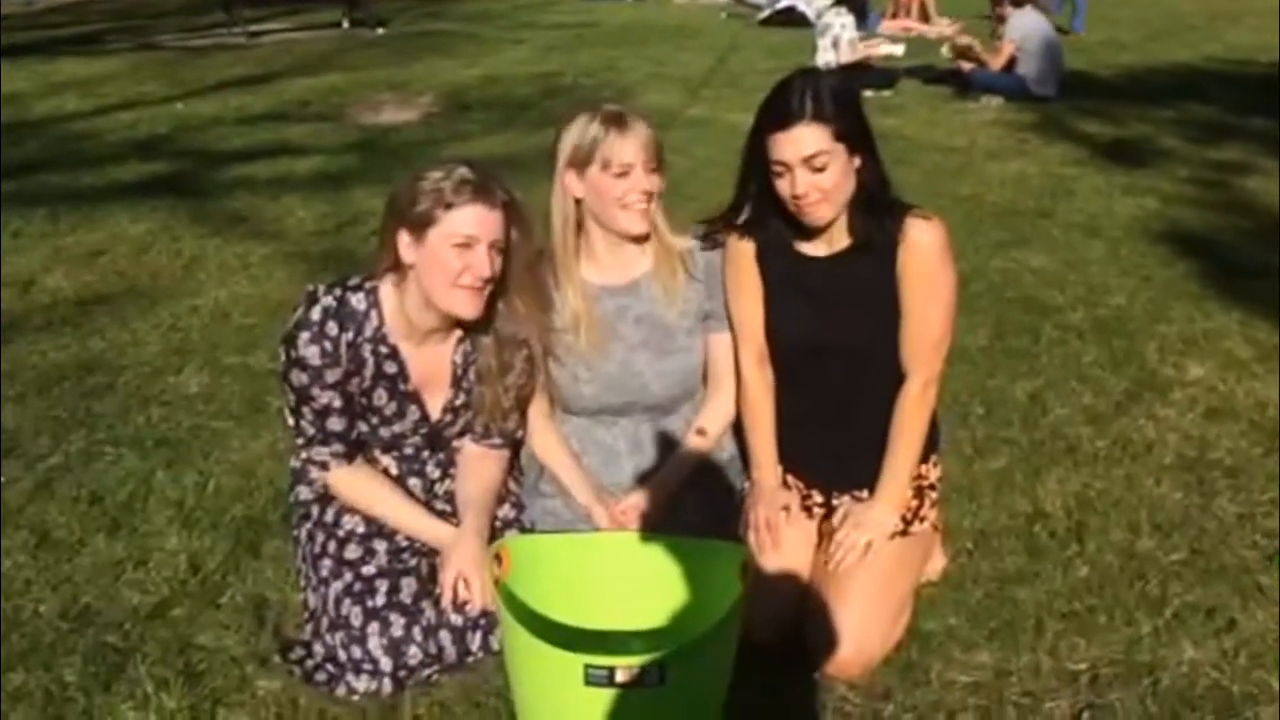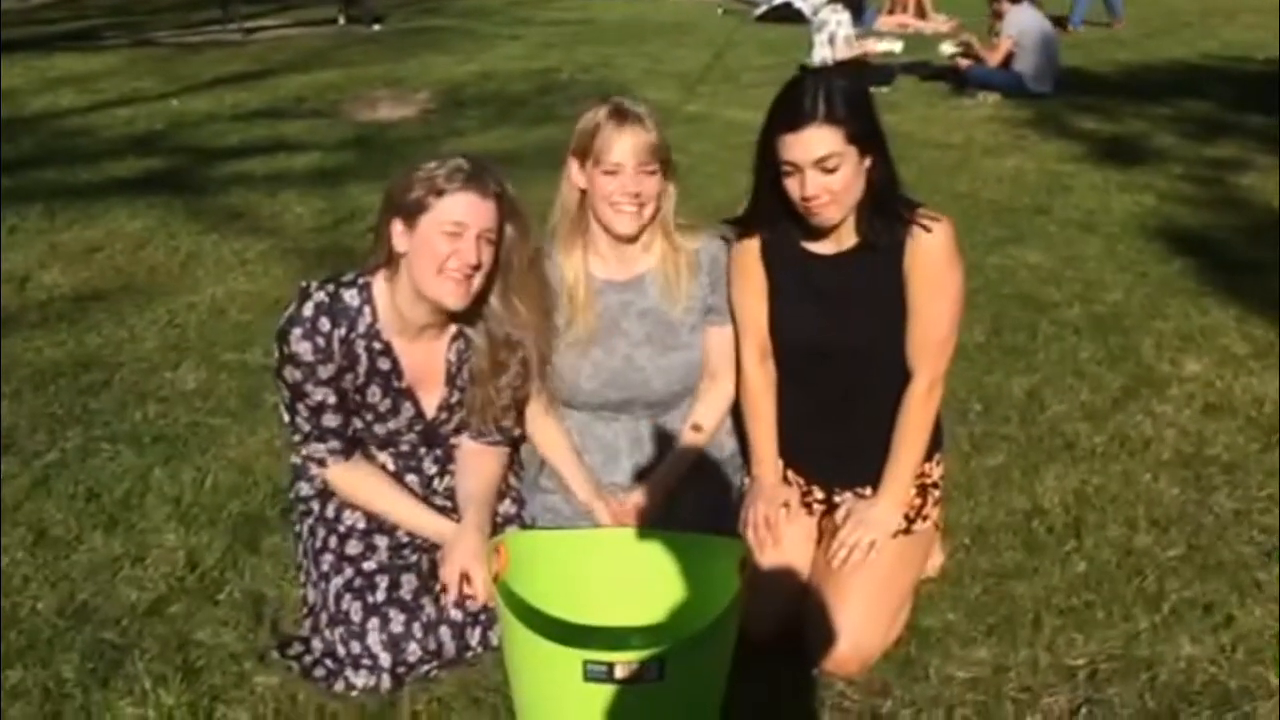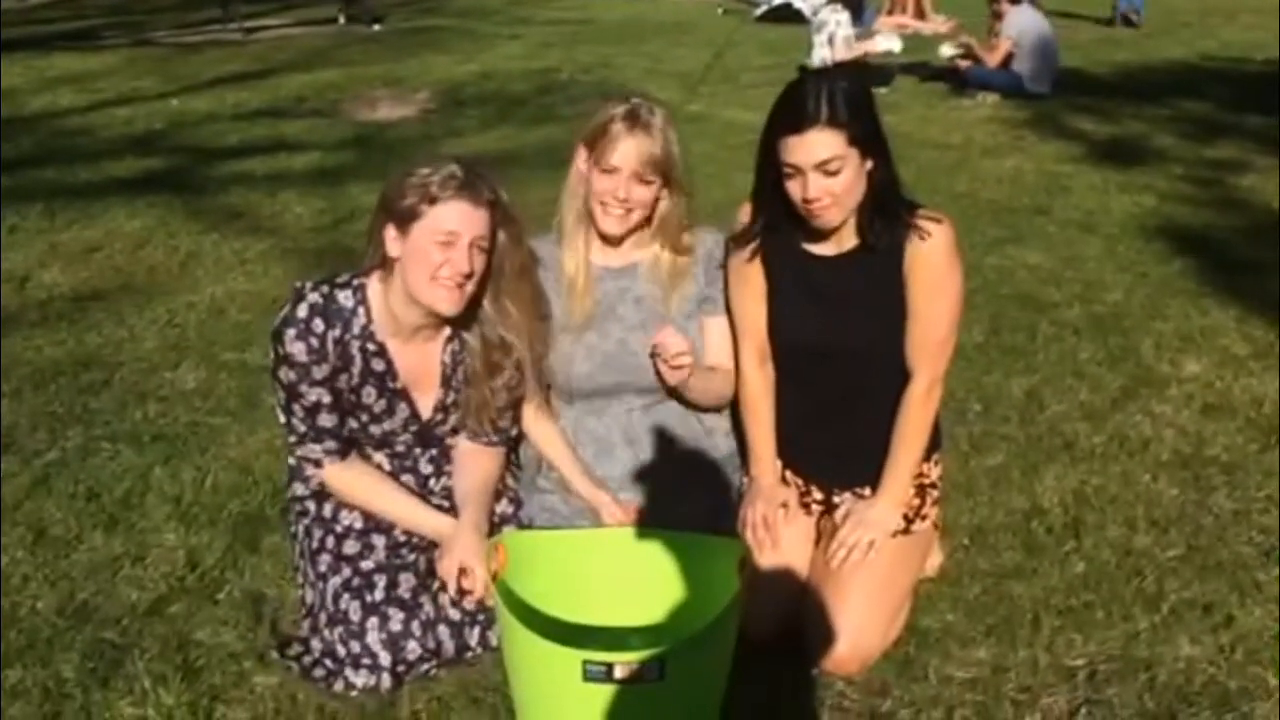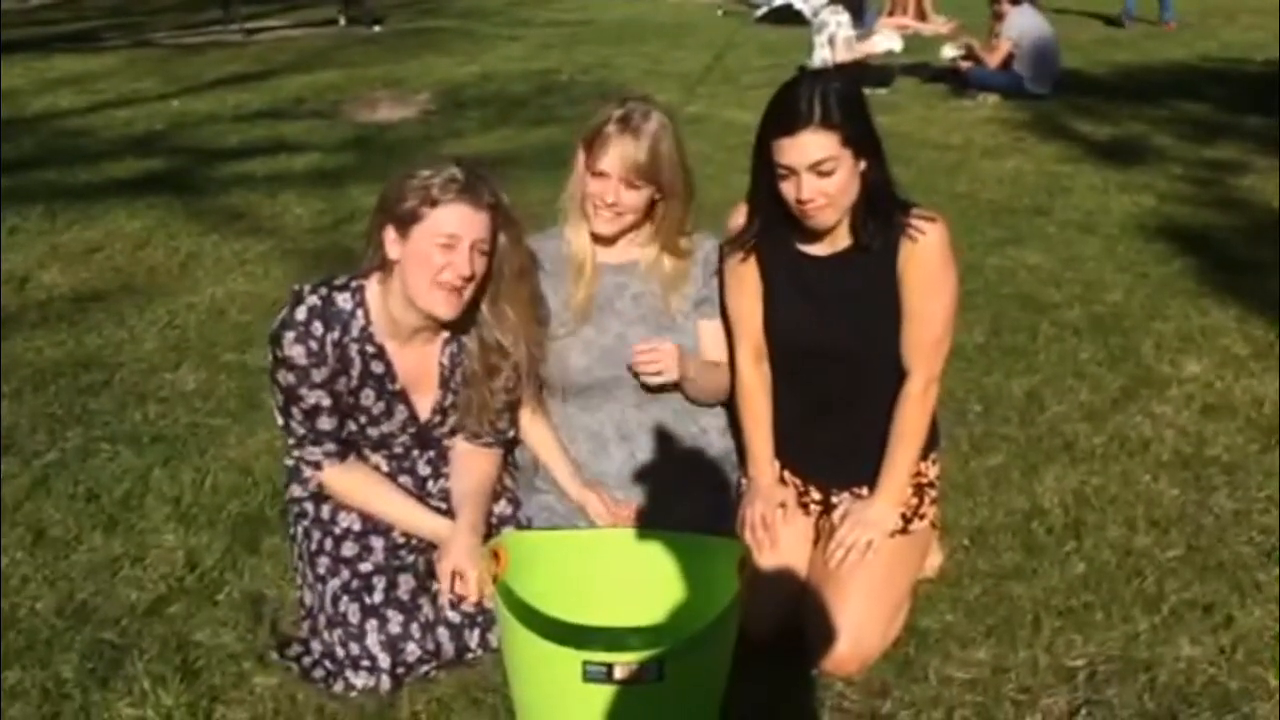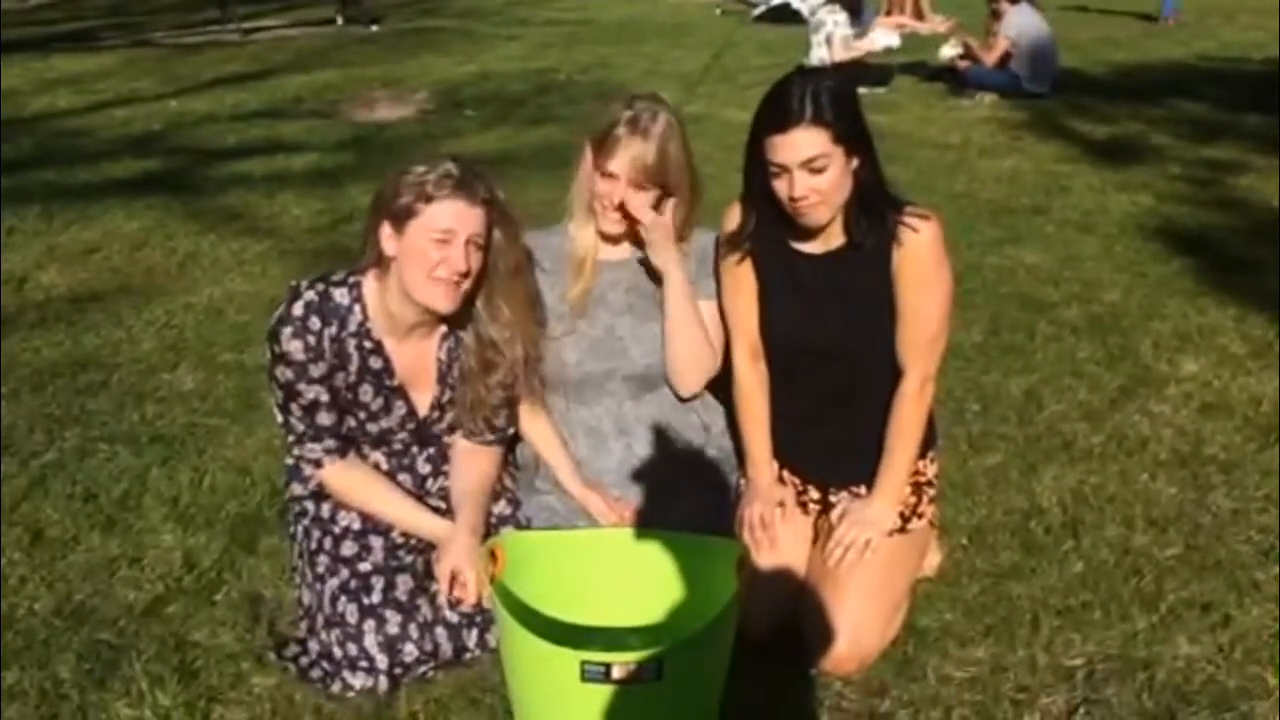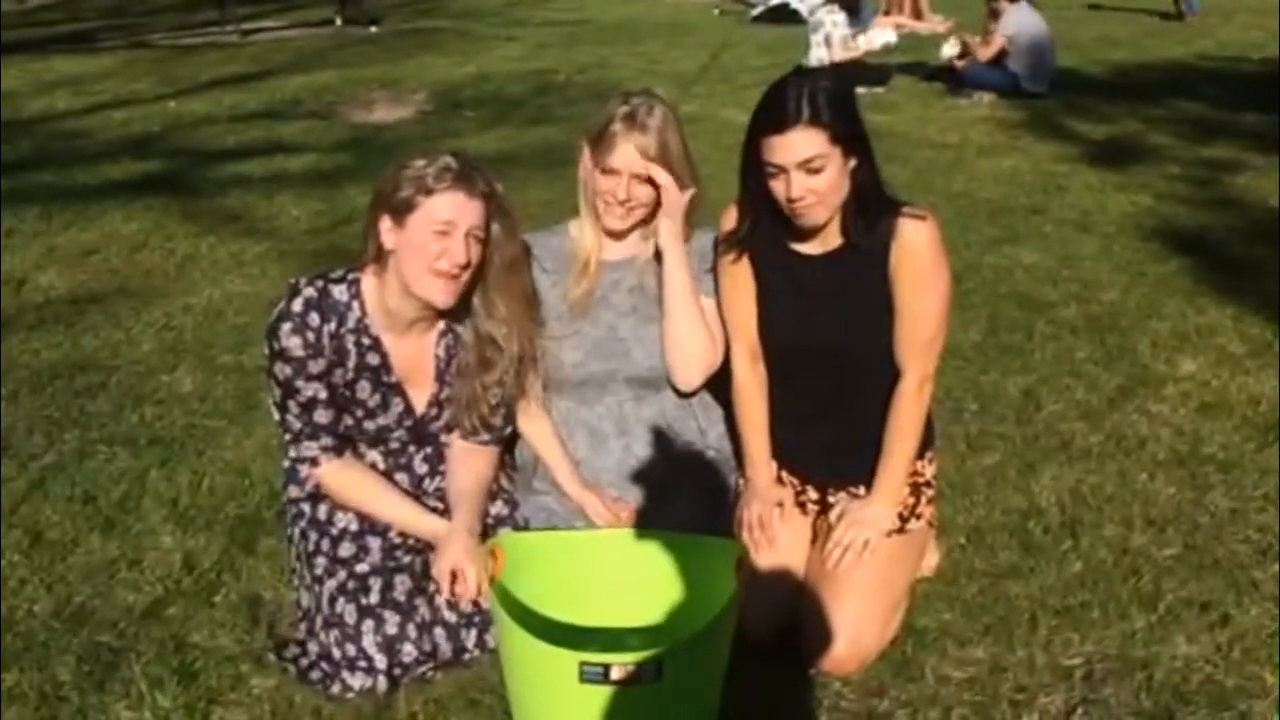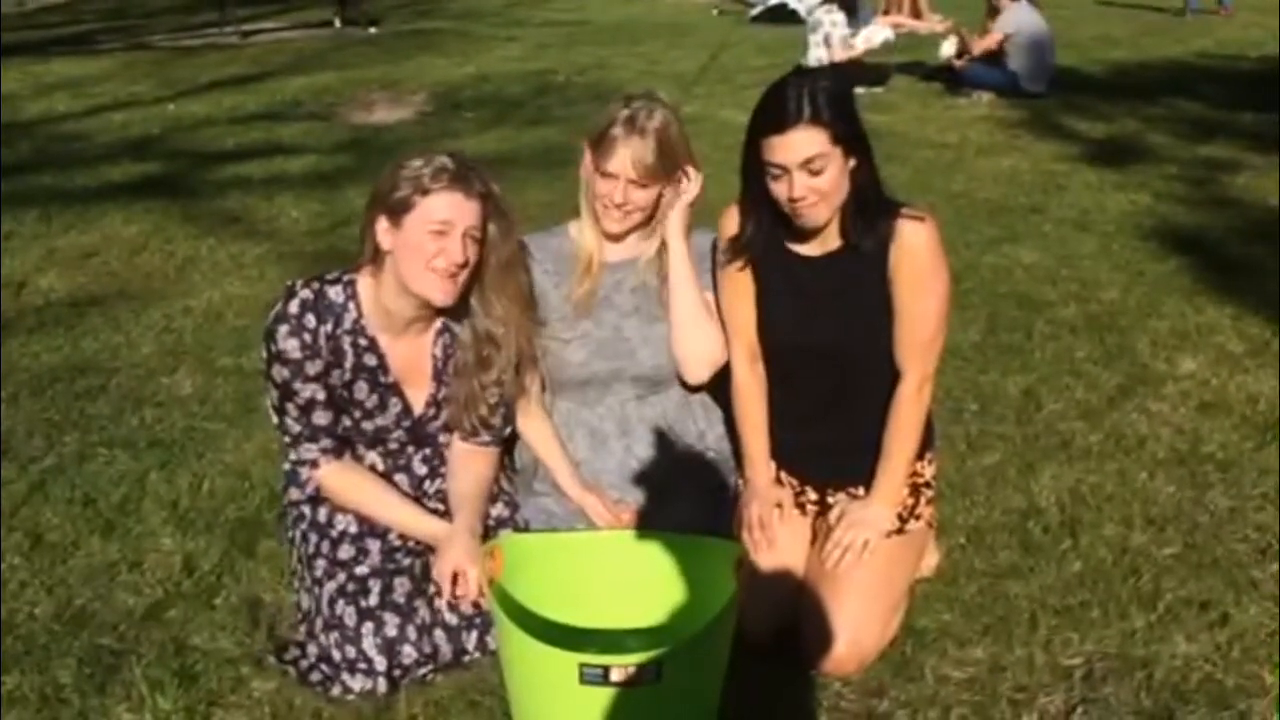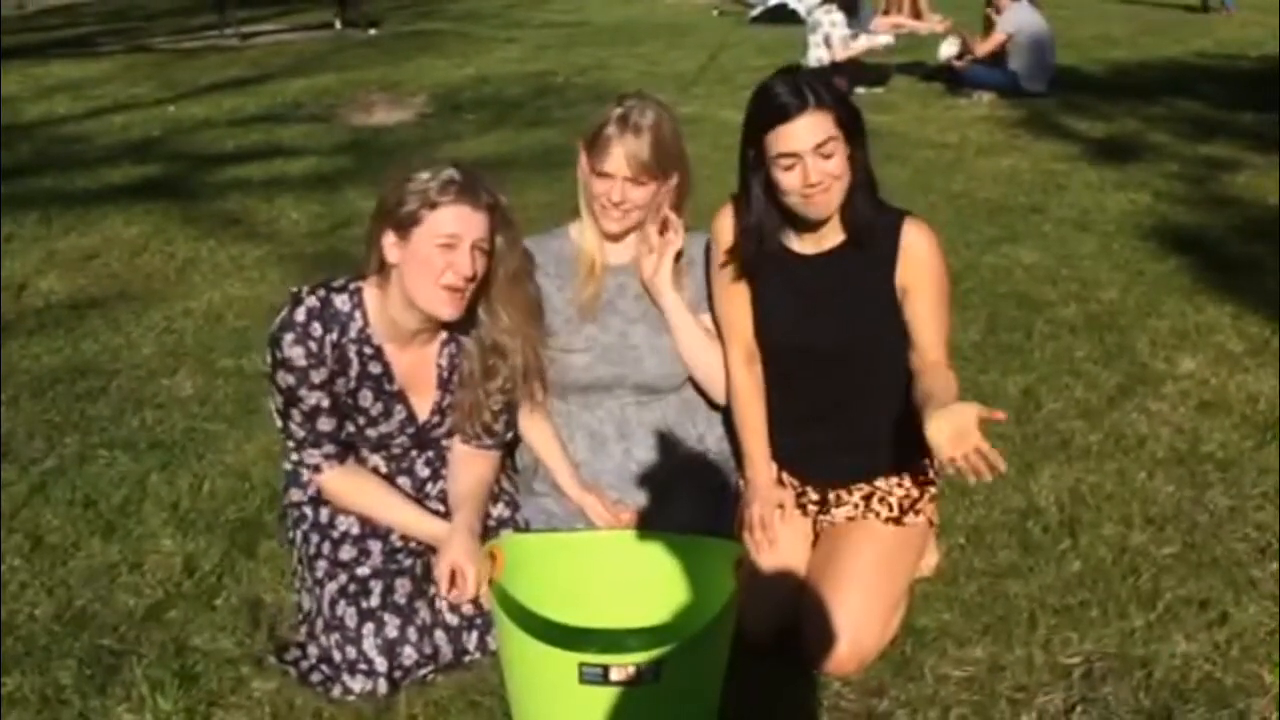
dt=0.3s
person 1, frame 1
left shoulder: (914, 239)
right shoulder: (751, 235)
left elbow: (920, 379)
right elbow: (754, 362)
left wrist: (884, 505)
right wrist: (765, 480)
left hip: (884, 470)
right hip: (792, 468)
left knee: (843, 655)
right knee: (758, 627)
left ankle: (911, 546)
person 1, frame 2
left shoulder: (923, 239)
right shoulder: (759, 231)
left elbow: (926, 380)
right elbow: (756, 358)
left wrist: (887, 504)
right wrist: (765, 477)
left hip: (891, 467)
right hip: (793, 464)
left knee: (842, 652)
right knee: (755, 623)
left ankle: (910, 544)
right ankle: (826, 540)
person 1, frame 3
left shoulder: (923, 241)
right shoulder: (757, 229)
left elbow: (924, 380)
right elbow: (754, 359)
left wrist: (886, 505)
right wrist: (763, 478)
left hip: (887, 467)
right hip: (790, 463)
left knee: (840, 650)
right knee: (753, 621)
left ankle: (907, 545)
right ankle: (831, 548)
person 1, frame 4
left shoulder: (916, 240)
right shoulder: (752, 229)
left elbow: (921, 379)
right elbow: (751, 359)
left wrist: (884, 504)
right wrist: (762, 478)
left hip: (886, 466)
right hip: (789, 463)
left knee: (840, 652)
right knee: (752, 622)
left ankle: (907, 545)
right ankle: (826, 542)
person 1, frame 5
left shoulder: (910, 237)
right shoulder: (747, 228)
left elbow: (917, 377)
right elbow: (748, 359)
left wrist: (882, 502)
right wrist: (760, 476)
left hip: (882, 466)
right hip: (787, 462)
left knee: (838, 649)
right knee: (752, 621)
left ankle: (906, 545)
person 1, frame 6
left shoulder: (907, 236)
right shoulder: (745, 229)
left elbow: (915, 377)
right elbow: (747, 360)
left wrist: (882, 502)
right wrist: (759, 478)
left hip: (881, 465)
right hip: (785, 462)
left knee: (836, 650)
right knee: (752, 622)
left ankle: (904, 545)
right ankle: (823, 541)
person 1, frame 7
left shoulder: (906, 238)
right shoulder: (742, 230)
left elbow: (916, 378)
right elbow: (746, 360)
left wrist: (879, 505)
right wrist: (759, 478)
left hip: (881, 467)
right hip: (785, 463)
left knee: (837, 650)
right knee: (753, 624)
left ankle: (904, 545)
right ankle: (838, 541)
person 1, frame 8
left shoulder: (905, 241)
right shoulder: (738, 229)
left elbow: (929, 362)
right elbow: (743, 360)
left wrist: (941, 412)
right wrist: (759, 477)
left hip: (885, 469)
right hip: (784, 464)
left knee: (838, 649)
right knee: (751, 624)
left ankle: (904, 547)
right ankle: (840, 550)
person 2, frame 1
left shoulder: (505, 324)
right shoulder: (328, 325)
left elbow: (487, 442)
right elbow: (335, 465)
left wrist: (472, 536)
right wrist: (447, 539)
left hip: (464, 498)
right hip: (354, 504)
right knee: (384, 649)
person 2, frame 2
left shoulder: (500, 321)
right shoulder: (321, 321)
left elbow: (485, 439)
right elbow: (333, 462)
left wrist: (472, 530)
right wrist: (445, 534)
left hip: (462, 495)
right hip: (353, 502)
right knee: (382, 646)
person 2, frame 3
left shoulder: (492, 323)
right shoulder: (315, 324)
left elbow: (482, 439)
right elbow: (330, 462)
left wrist: (471, 527)
right wrist: (444, 531)
left hip: (457, 495)
right hip: (352, 501)
right knee: (382, 647)
person 2, frame 4
left shoulder: (489, 325)
right shoulder: (314, 324)
left elbow: (479, 440)
right elbow: (327, 464)
left wrist: (468, 530)
right wrist: (442, 533)
left hip: (457, 498)
right hip: (351, 502)
right knee: (379, 652)
person 2, frame 5
left shoulder: (486, 320)
right shoulder: (311, 320)
left elbow: (480, 438)
right elbow: (327, 461)
left wrist: (467, 531)
right wrist: (441, 533)
left hip: (456, 495)
right hip: (350, 502)
right knee: (377, 650)
person 2, frame 6
left shoulder: (484, 318)
right shoulder: (310, 317)
left elbow: (476, 439)
right elbow: (323, 461)
left wrist: (464, 530)
right wrist: (437, 532)
left hip: (454, 498)
right hip: (347, 502)
right knee: (373, 654)
person 2, frame 7
left shoulder: (482, 318)
right shoulder: (306, 320)
left elbow: (477, 438)
right elbow: (323, 463)
left wrist: (465, 531)
right wrist: (438, 535)
left hip: (454, 500)
right hip: (347, 506)
right knee: (375, 658)
person 2, frame 8
left shoulder: (487, 326)
right shoulder: (312, 326)
left elbow: (477, 442)
right elbow: (327, 468)
left wrist: (464, 530)
right wrist: (439, 534)
left hip: (454, 499)
right hip: (348, 506)
right knee: (375, 655)
person 3, frame 1
left shoulder: (700, 266)
left elbow: (726, 389)
right elbow: (535, 416)
left wrist: (663, 486)
right wrist: (591, 501)
left hip: (691, 493)
right hip: (573, 502)
person 3, frame 2
left shoulder: (705, 260)
right shoulder: (543, 275)
left elbow: (720, 382)
right elbow: (536, 408)
left wrist: (663, 481)
right wrist: (591, 498)
left hip: (691, 487)
right hip: (573, 494)
person 3, frame 3
left shoulder: (703, 255)
right shoulder: (539, 268)
left elbow: (724, 386)
right elbow: (527, 401)
left wrist: (688, 376)
right wrist: (588, 490)
left hip: (690, 485)
right hip: (571, 495)
person 3, frame 4
left shoulder: (699, 259)
right shoulder: (537, 262)
left elbow: (720, 383)
left wrist: (686, 371)
right wrist: (577, 489)
left hip: (686, 485)
right hip: (569, 493)
person 3, frame 5
left shoulder: (699, 253)
right shoulder: (538, 258)
left elbow: (691, 379)
right elbow: (524, 396)
left wrist: (671, 265)
right wrist: (578, 487)
left hip: (684, 481)
right hip: (567, 493)
person 3, frame 6
left shoulder: (700, 253)
right shoulder: (538, 259)
left elbow: (691, 373)
right elbow: (524, 398)
left wrist: (672, 245)
right wrist: (576, 488)
left hip: (682, 483)
right hip: (566, 492)
person 3, frame 7
left shoulder: (699, 253)
right shoulder: (537, 260)
left elbow: (700, 366)
right elbow: (523, 398)
left wrist: (675, 237)
right wrist: (577, 490)
left hip: (682, 483)
right hip: (565, 494)
person 3, frame 8
left shoulder: (699, 259)
right shoulder: (538, 263)
left elbow: (726, 388)
right elbow: (524, 400)
left wrist: (664, 290)
right wrist: (577, 491)
left hip: (682, 486)
right hip: (567, 494)
